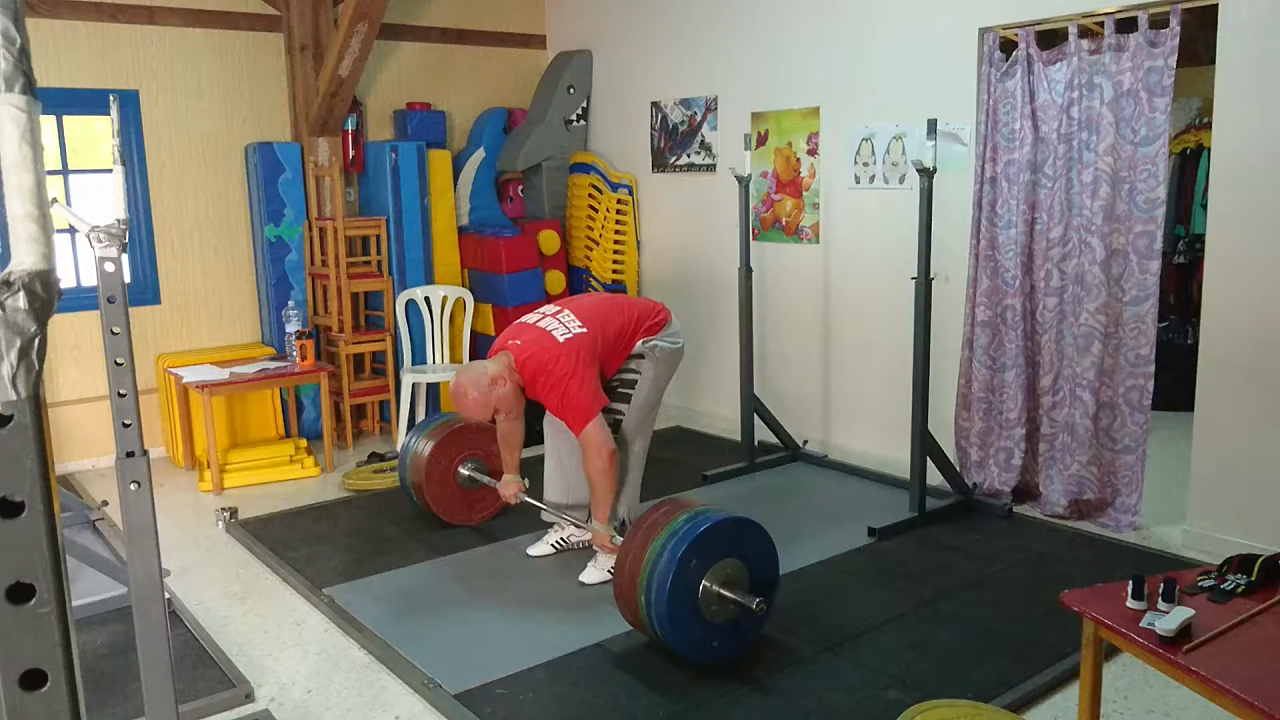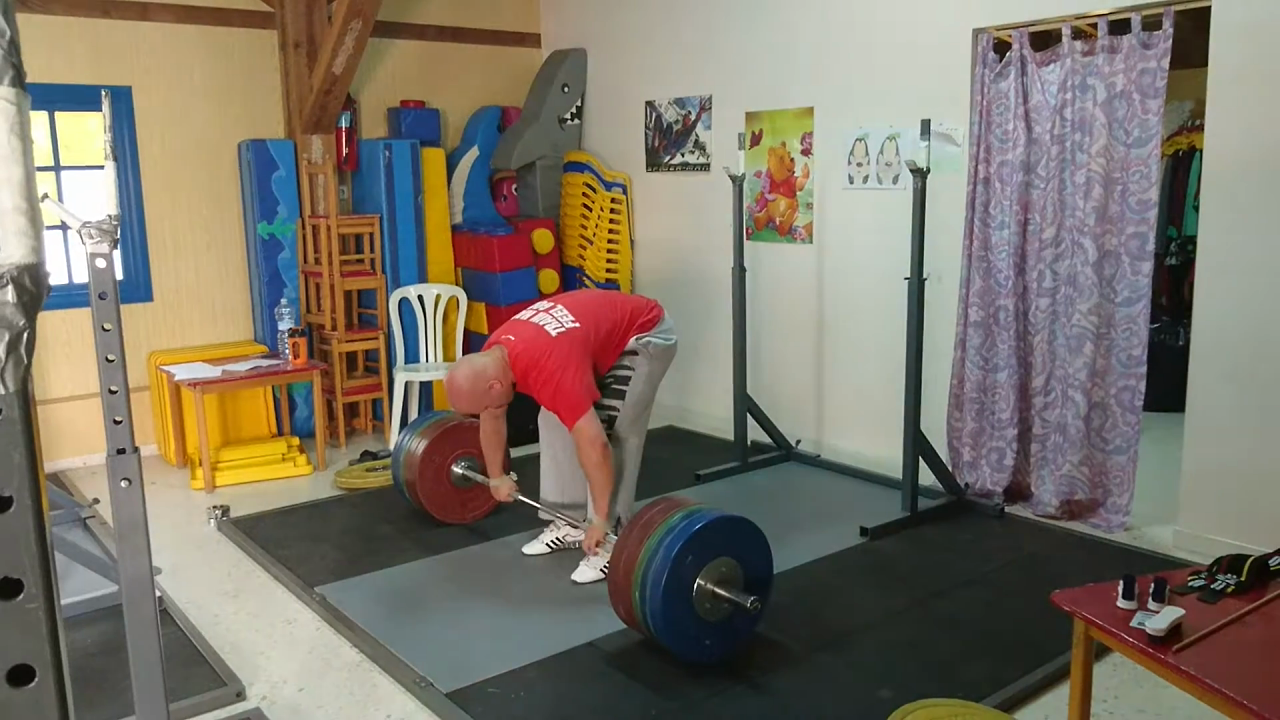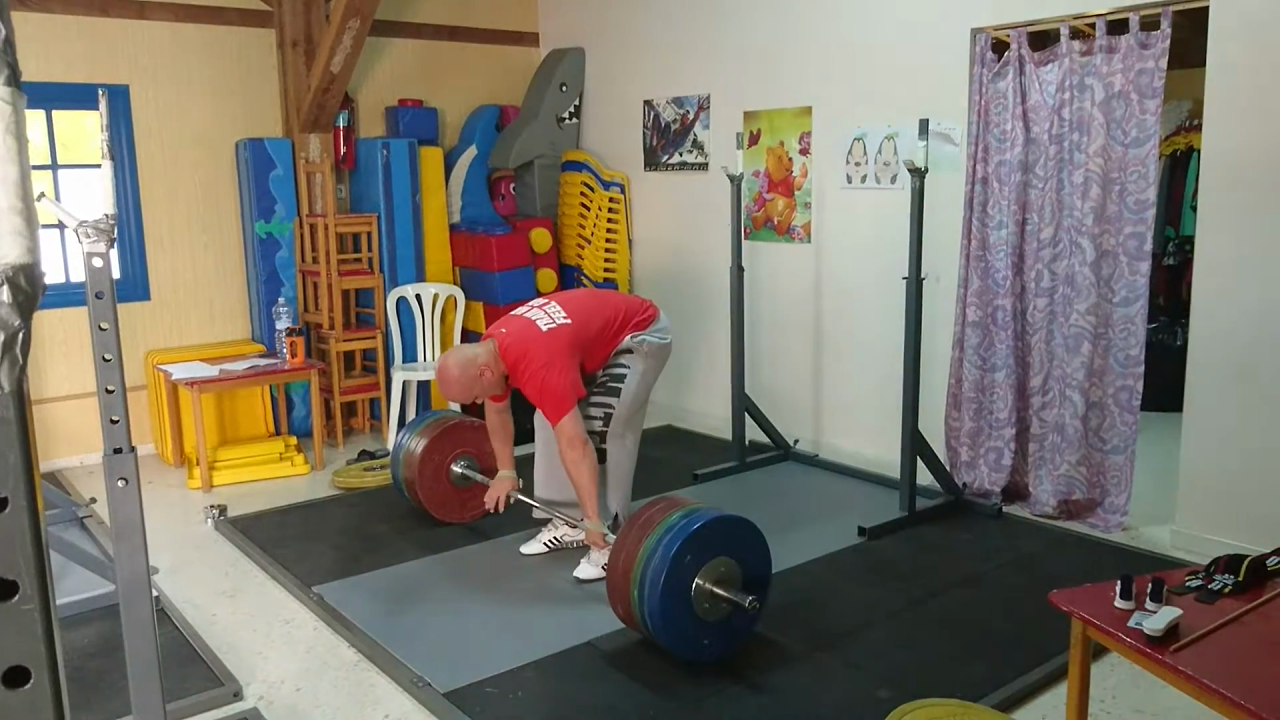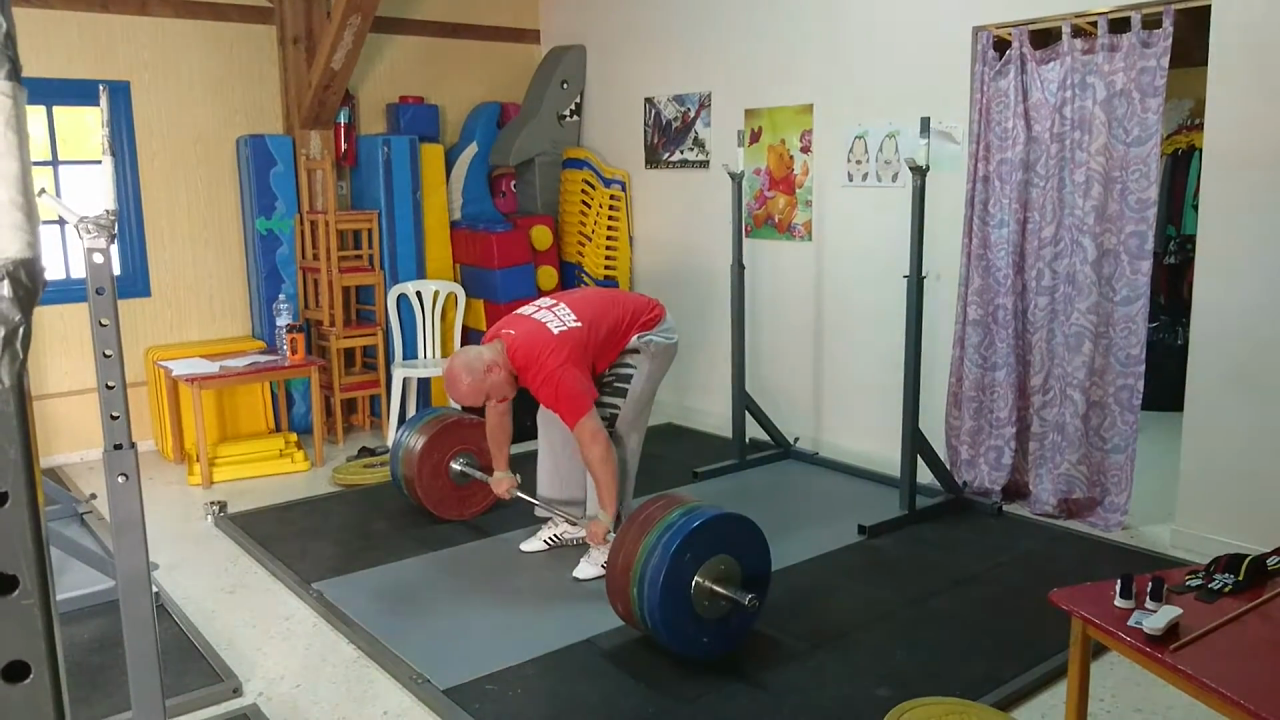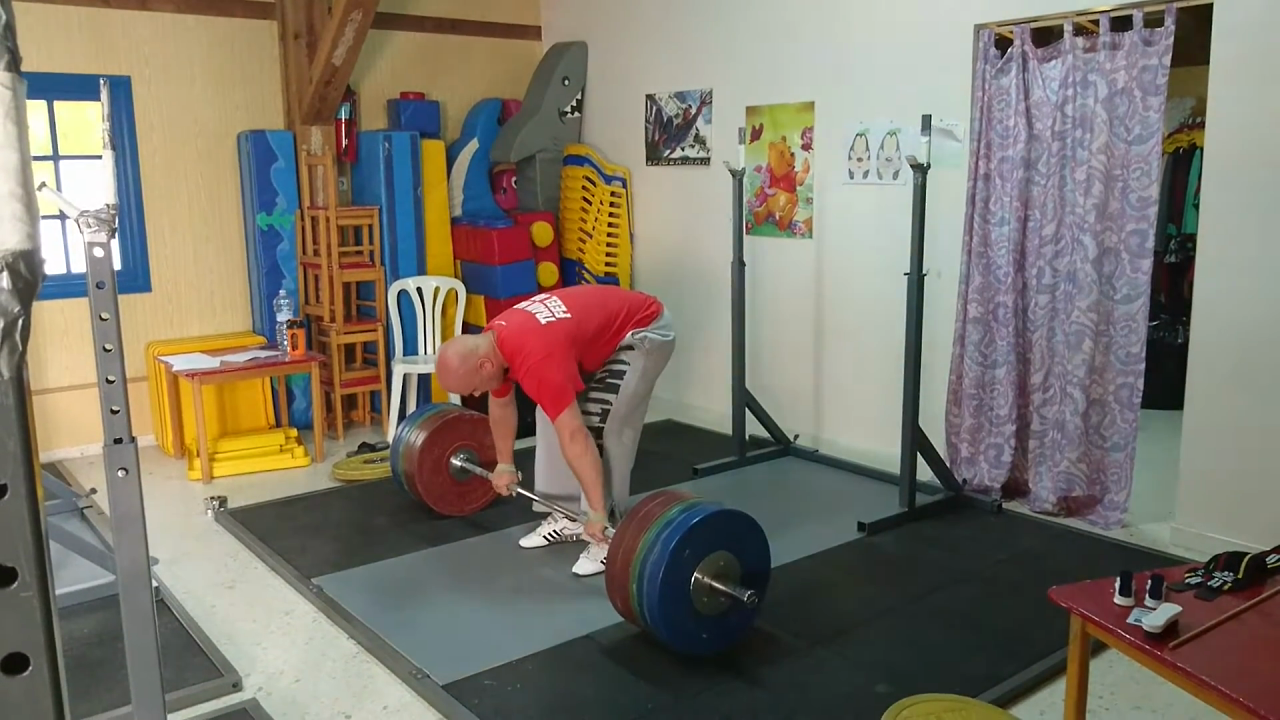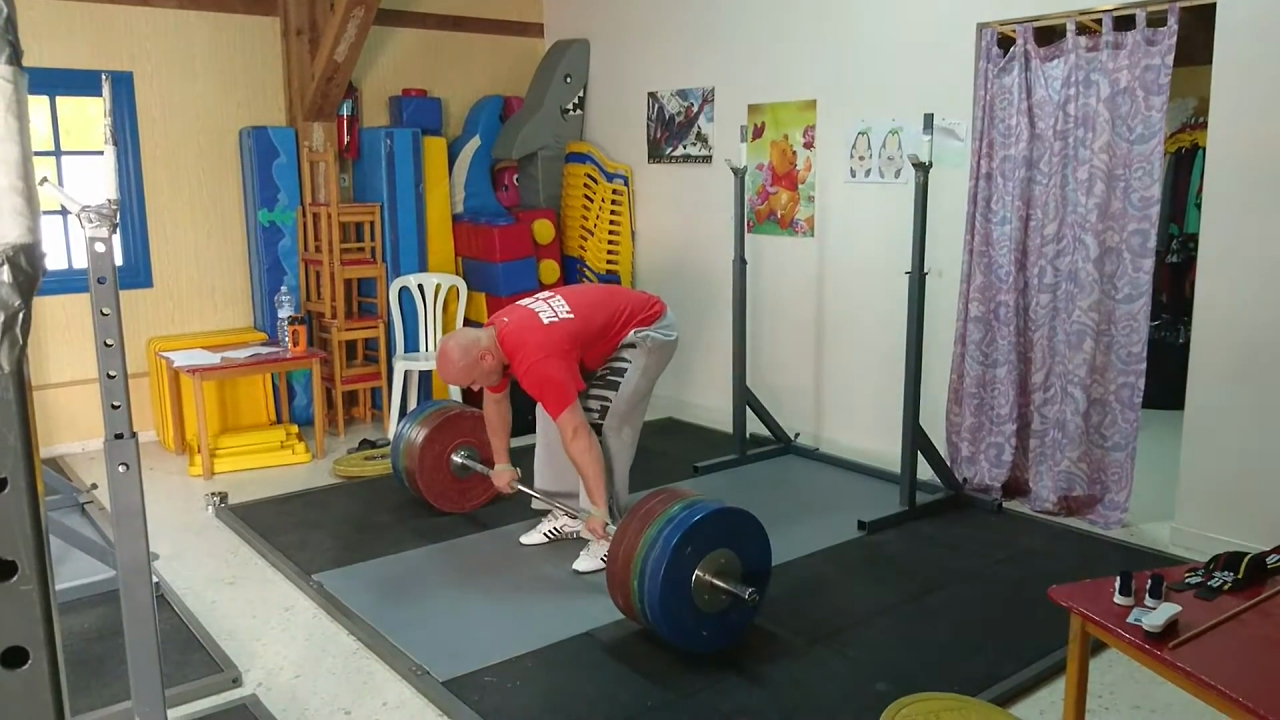
dt=0.5s
person 1, frame 1
left shoulder: (556, 376)
right shoulder: (499, 359)
left elbow: (602, 451)
right elbow: (511, 418)
left wrist: (601, 525)
right wrist: (511, 474)
left hip: (652, 338)
right hip: (609, 330)
left knee: (614, 433)
right knee: (561, 424)
left ankle: (617, 538)
right ankle: (573, 524)
person 1, frame 2
left shoulder: (550, 371)
right shoulder: (490, 358)
left elbow: (595, 443)
right elbow: (492, 420)
left wrist: (600, 521)
right wrist: (496, 477)
left hip: (645, 334)
right hip: (603, 329)
left knee: (608, 429)
right knee: (555, 421)
left ankle: (611, 542)
right ankle: (569, 523)
person 1, frame 3
left shoulder: (538, 366)
right shoulder: (488, 349)
left elbow: (575, 443)
right elbow: (498, 411)
left wrist: (593, 520)
right wrist: (505, 472)
left hip: (641, 334)
right hip: (599, 331)
left knee: (601, 430)
right knee: (551, 421)
left ankle: (608, 540)
right ankle: (568, 522)
person 1, frame 4
left shoulder: (549, 368)
right shoulder: (492, 349)
left elbow: (596, 441)
right elbow: (498, 412)
left wrist: (605, 516)
right wrist: (501, 471)
left hip: (646, 334)
right hip: (604, 326)
left knee: (608, 427)
right knee: (553, 418)
left ankle: (610, 540)
right ankle: (569, 520)
person 1, frame 5
left shoulder: (536, 361)
right shoulder: (491, 342)
left elbow: (575, 437)
right elbow: (502, 404)
left wrist: (597, 514)
right wrist: (505, 465)
left hip: (644, 331)
right hip: (603, 327)
left knee: (601, 427)
right knee: (554, 415)
left ankle: (608, 534)
right ankle: (568, 517)
person 1, frame 6
left shoulder: (537, 359)
right shoulder: (491, 336)
left elbow: (577, 433)
right elbow: (495, 400)
left wrist: (598, 509)
right wrist: (502, 464)
left hip: (647, 330)
right hip: (606, 325)
left knee: (600, 423)
right knee: (553, 411)
left ankle: (608, 532)
right ankle: (568, 514)
